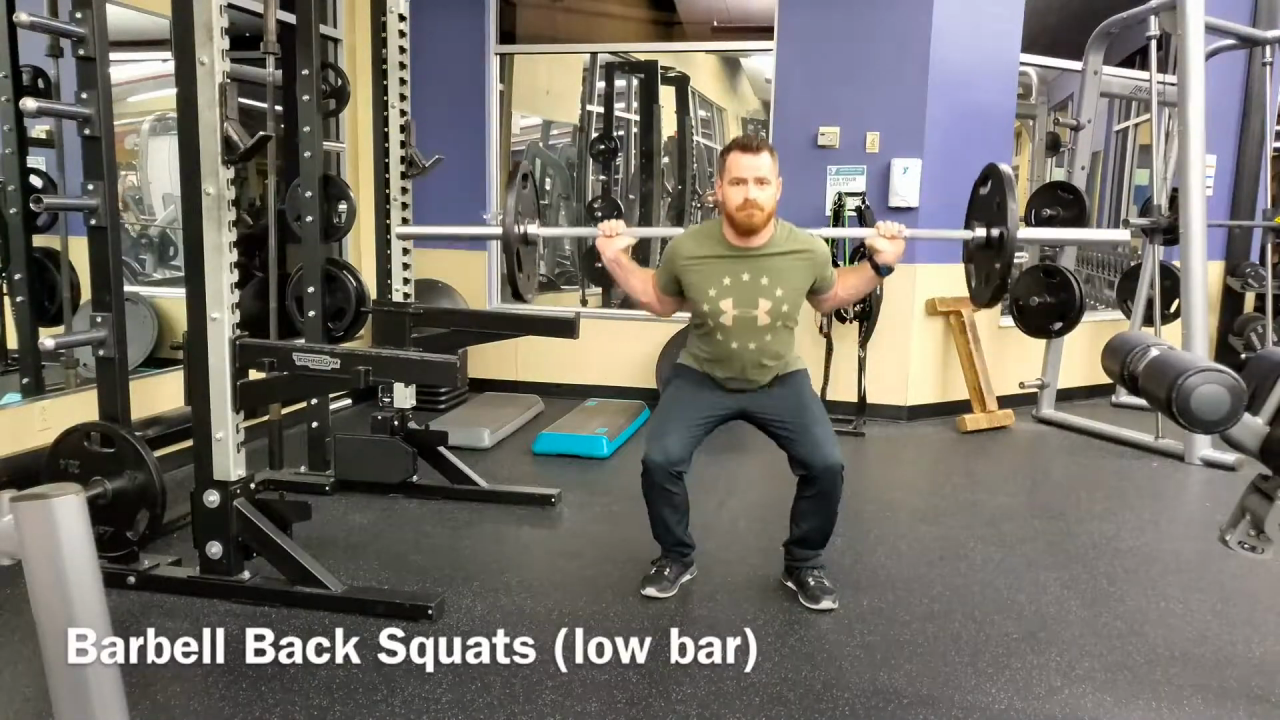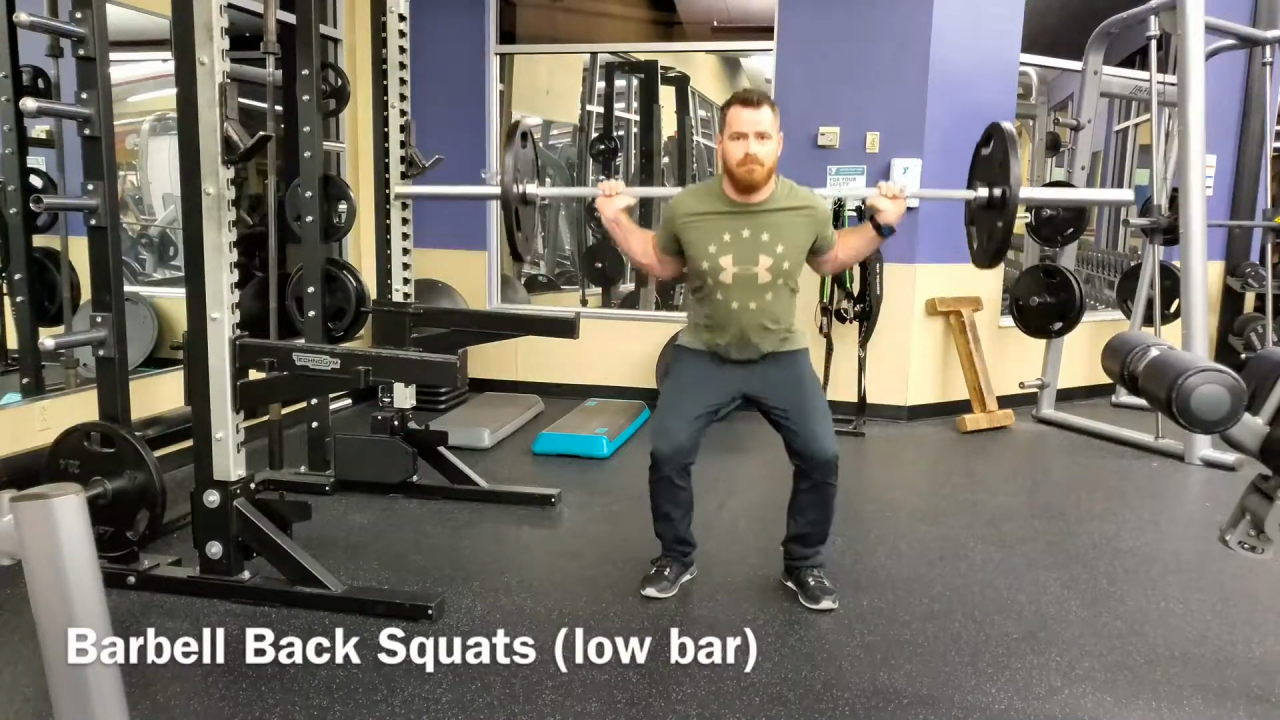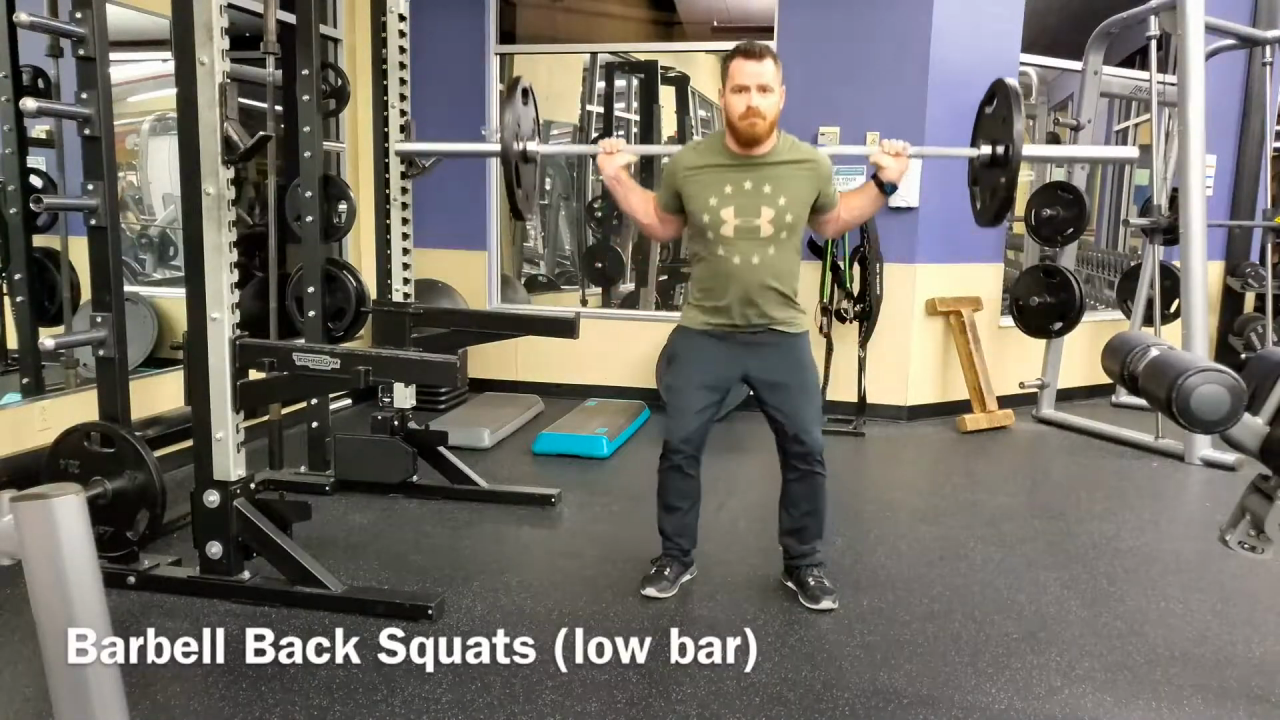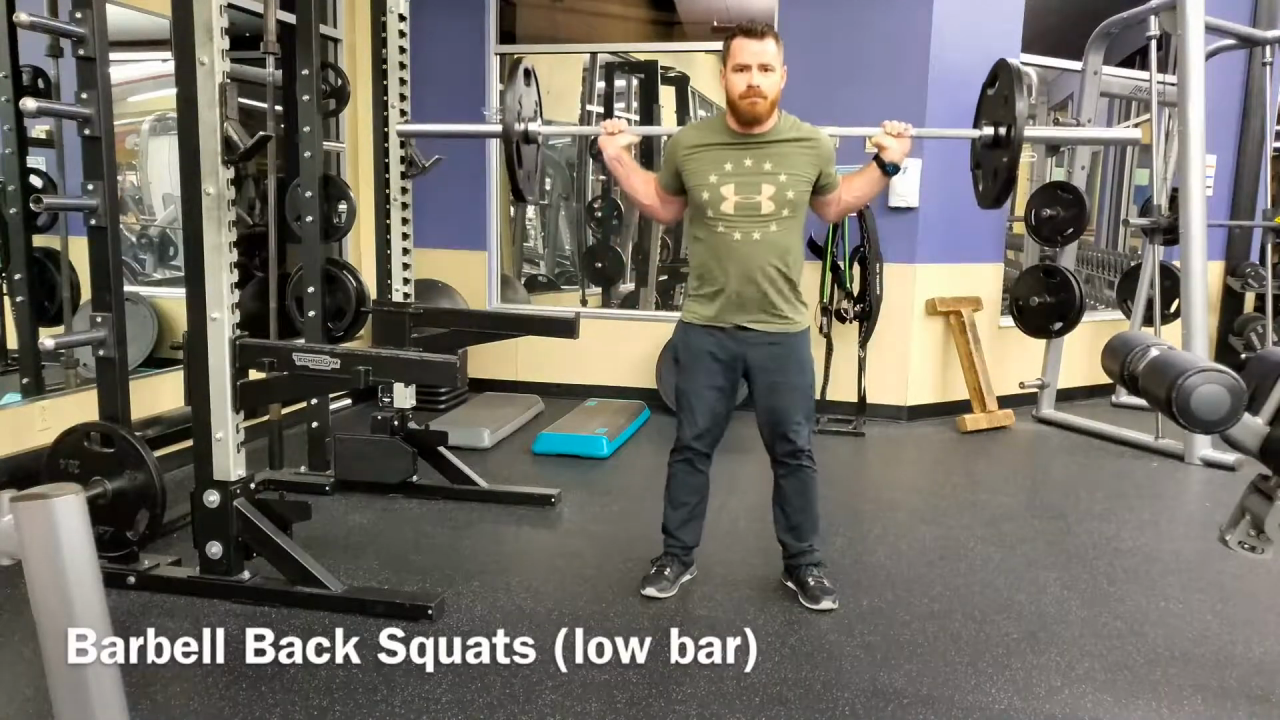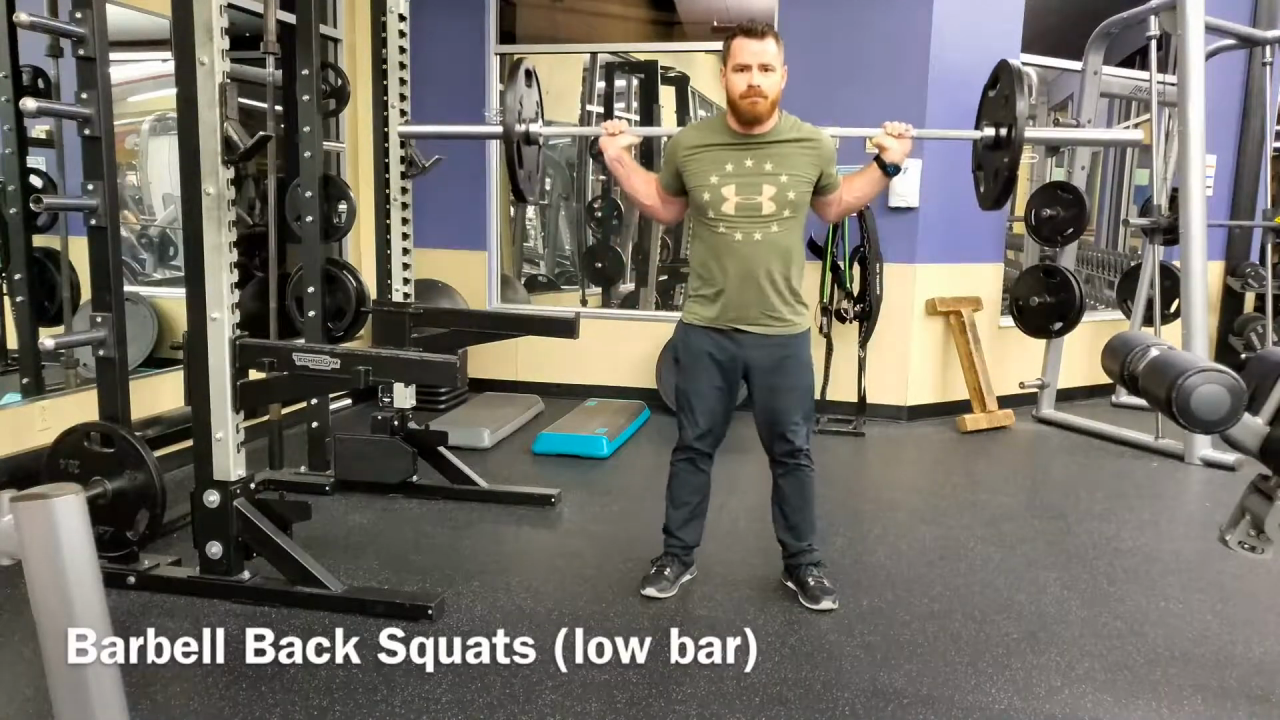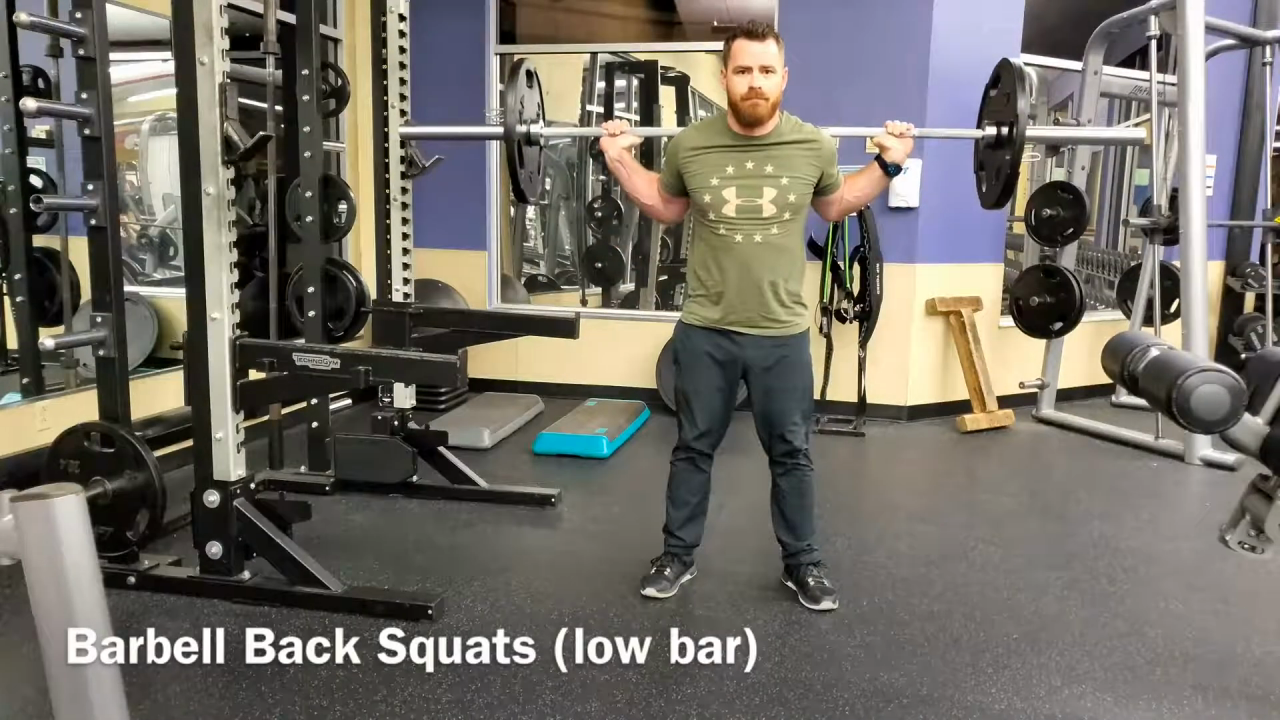
dt=0.2s
person 1, frame 1
left shoulder: (808, 251)
right shoulder: (685, 250)
left elbow: (830, 298)
right elbow: (662, 302)
left wrist: (879, 265)
right wrist: (616, 260)
left hip: (779, 379)
right hip: (702, 377)
left knee: (826, 465)
right knee: (660, 461)
left ankle: (803, 565)
right ankle: (676, 558)
person 1, frame 2
left shoulder: (809, 209)
right shoulder: (685, 208)
left elbow: (830, 261)
right elbow: (661, 265)
left wrist: (880, 225)
right wrist: (616, 221)
left hip: (780, 355)
right hip: (703, 353)
left knee: (821, 456)
right knee: (668, 452)
left ankle: (803, 563)
right ankle: (675, 558)
person 1, frame 3
left shoulder: (811, 165)
right shoulder: (686, 164)
left elbow: (831, 223)
right elbow: (663, 227)
left wrist: (883, 184)
right wrist: (617, 179)
left hip: (781, 334)
right hip: (704, 333)
left knee: (806, 449)
right knee: (679, 445)
left ankle: (803, 563)
right ankle: (676, 557)
person 1, frame 4
left shoulder: (812, 144)
right shoulder: (687, 144)
left elbow: (832, 206)
right elbow: (664, 208)
left wrist: (886, 164)
right wrist: (618, 160)
left hip: (782, 331)
right hip: (704, 329)
left knee: (794, 452)
right knee: (692, 446)
left ankle: (802, 564)
right ankle: (677, 556)
person 1, frame 5
left shoulder: (813, 145)
right shoulder: (687, 144)
left elbow: (833, 206)
right elbow: (666, 208)
left wrist: (886, 165)
right wrist: (619, 162)
left hip: (782, 332)
right hip: (705, 329)
left knee: (792, 452)
right knee: (693, 447)
left ankle: (802, 563)
right ankle: (677, 556)
person 1, frame 6
left shoulder: (814, 146)
right shoulder: (688, 146)
left elbow: (834, 205)
right elbow: (667, 208)
left wrist: (887, 165)
right wrist: (620, 163)
left hip: (782, 333)
right hip: (705, 330)
left knee: (790, 452)
right knee: (693, 447)
left ankle: (801, 562)
right ankle: (677, 555)
